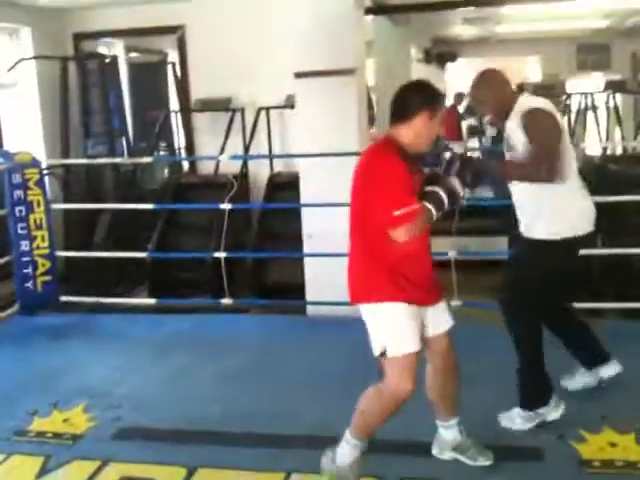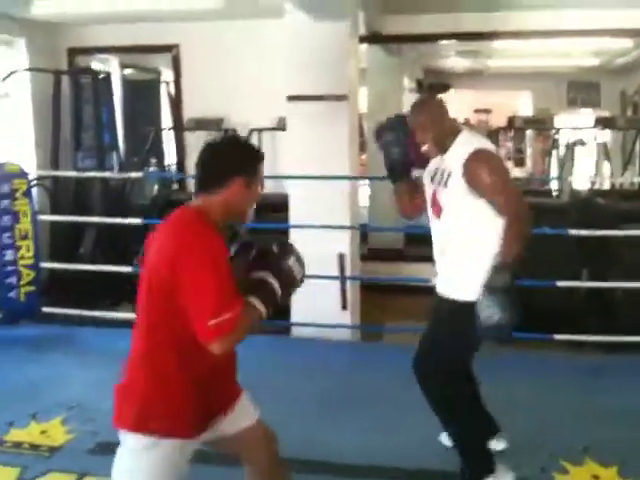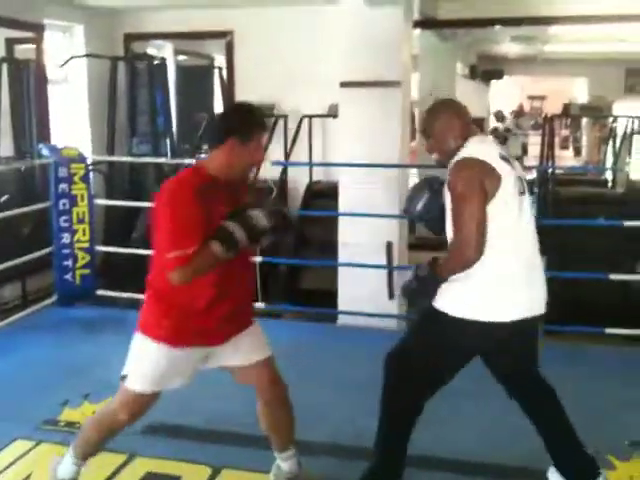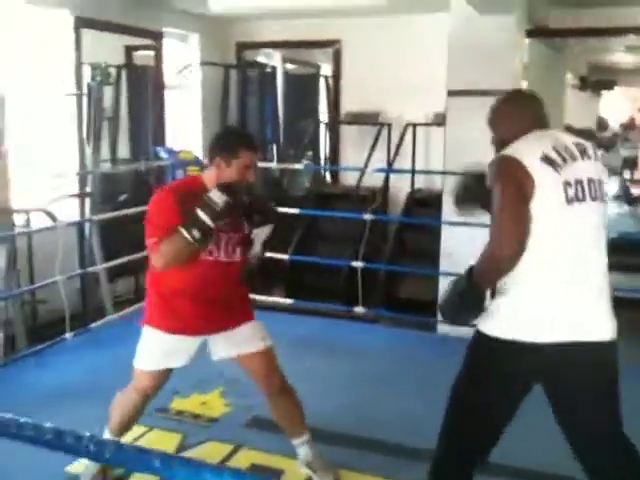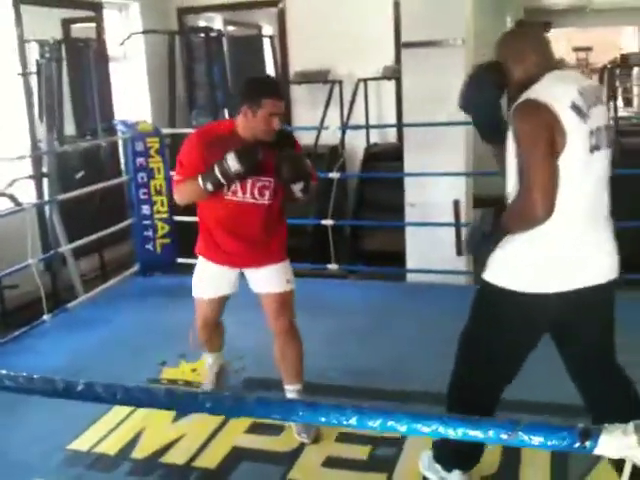
dt=1s
person 1, frame 1
left shoulder: (534, 114)
right shoulder: (513, 120)
left elbow: (552, 169)
right elbow: (513, 173)
left hip: (556, 227)
right hip: (542, 227)
left knee: (517, 305)
right knee: (545, 300)
left ankle: (537, 402)
right ankle: (597, 361)
person 1, frame 2
left shoulder: (477, 159)
right shoulder: (441, 161)
left elbow: (517, 216)
right elbow: (410, 204)
left wrist: (500, 276)
left hip: (472, 291)
right hip: (453, 286)
left knee: (431, 369)
right knee: (448, 366)
right ankle: (482, 434)
person 1, frame 3
left shoulder: (467, 165)
right shoulder: (503, 160)
left elbow: (469, 247)
left wrist: (431, 273)
right wrist: (443, 212)
left hip: (472, 306)
right hip: (523, 303)
left knee: (404, 376)
right knee: (527, 382)
person 1, frame 4
left shoulder: (511, 164)
right shoulder: (591, 160)
left elbow: (508, 245)
left wrist: (473, 281)
left hip: (519, 328)
right hip: (589, 327)
left knee: (467, 426)
right knee: (605, 443)
person 1, frame 5
left shoulder: (534, 109)
right shoulder: (586, 96)
left elbow: (536, 206)
left wrist: (497, 225)
right wrist: (502, 131)
left hip: (532, 275)
right hip: (592, 268)
left knee: (477, 369)
right knee: (600, 373)
person 2, frame 1
left shoulder: (404, 159)
right shoulder: (381, 162)
right elbow: (403, 229)
left wrist: (442, 181)
right wrist: (440, 196)
left hip: (418, 281)
right hip: (384, 288)
left knee: (443, 357)
right knee: (400, 384)
left ankle: (449, 437)
person 2, frame 2
left shoulder: (182, 226)
right shoulder: (199, 243)
right elbow: (222, 338)
left wrist: (246, 272)
right wrist: (268, 287)
right hip: (161, 407)
left knee: (264, 450)
person 2, frame 3
left shoulder: (235, 187)
right shoulder: (180, 193)
right elbow: (179, 273)
left wrist: (254, 228)
right wrist: (236, 233)
left hip: (229, 321)
right hip: (172, 325)
left knee: (273, 390)
right knee: (126, 409)
person 2, frame 4
left shoulder: (240, 201)
right shoulder: (172, 197)
left elbow: (248, 262)
right elbow: (160, 259)
left wrist: (260, 229)
right wrist: (207, 215)
left hip: (231, 312)
right hip: (171, 317)
left knee: (274, 382)
right knee: (142, 391)
person 2, frame 5
left shoulder: (283, 143)
right shoulder: (205, 139)
left elbow: (304, 193)
right elbow: (180, 194)
left wrist: (296, 172)
right wrist: (221, 171)
left hip: (267, 250)
right hip: (216, 249)
left knee: (283, 324)
right knee: (205, 321)
left ankle: (294, 404)
right ankle: (213, 363)
